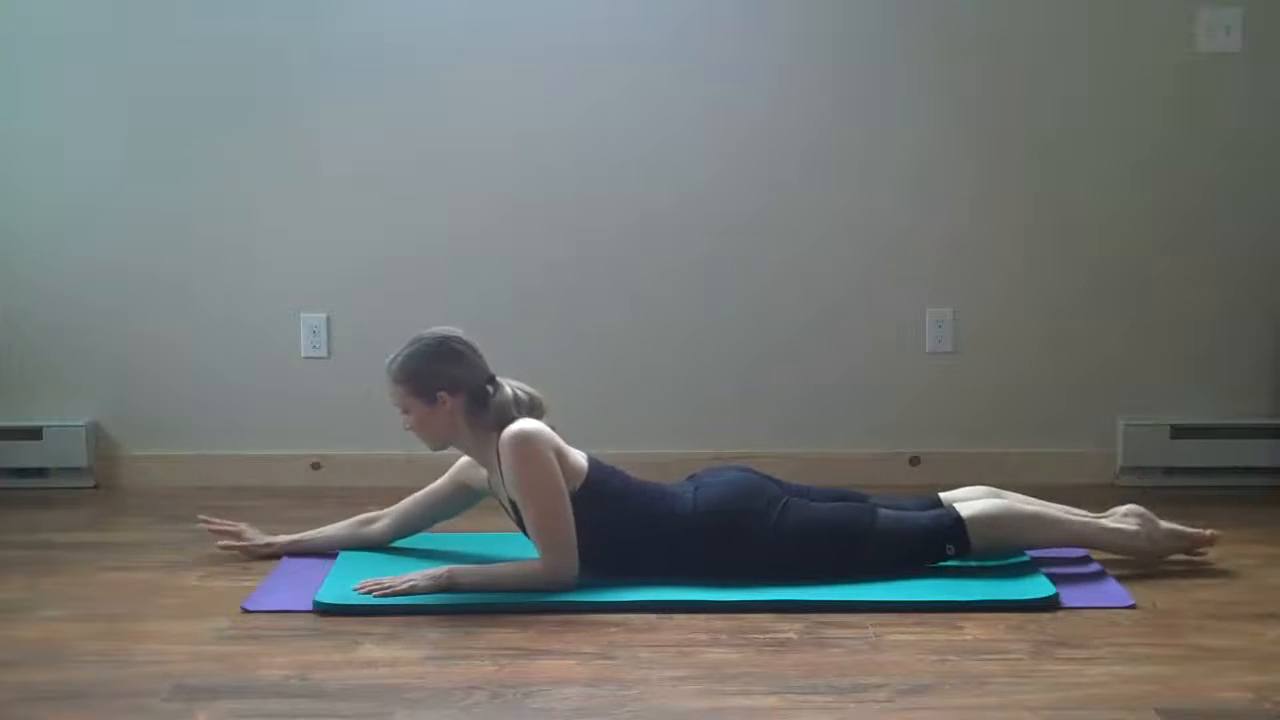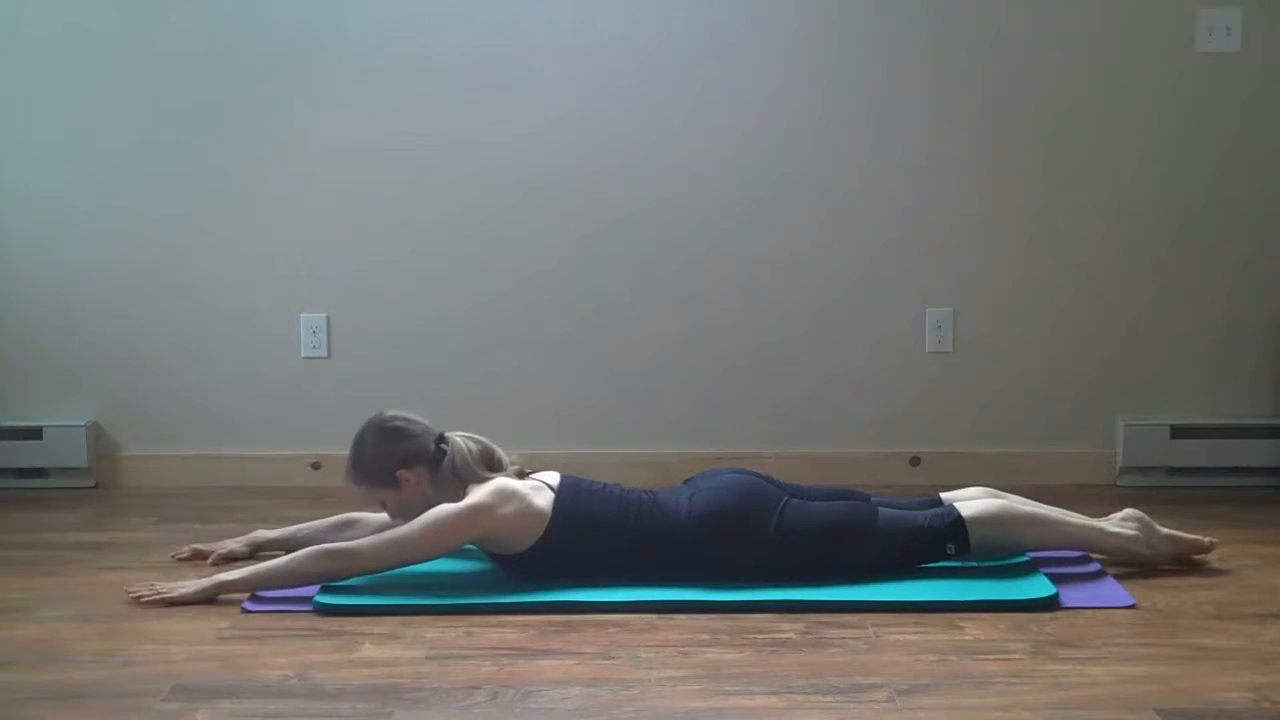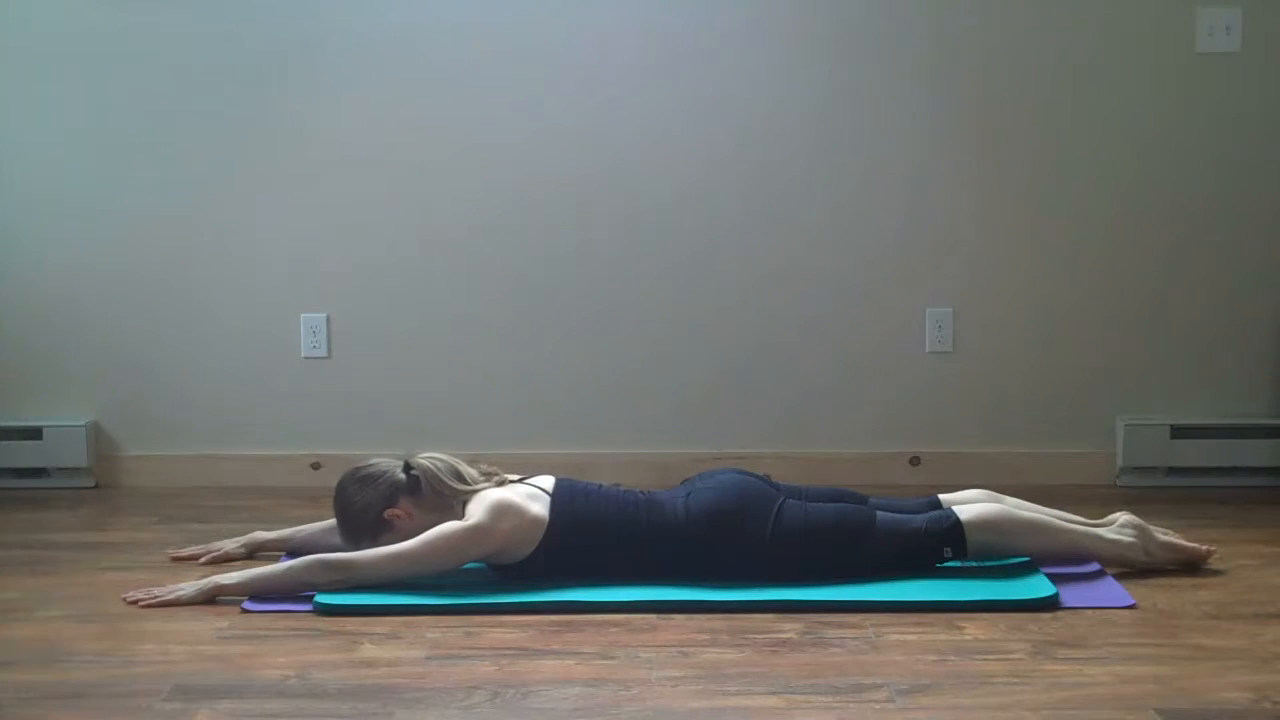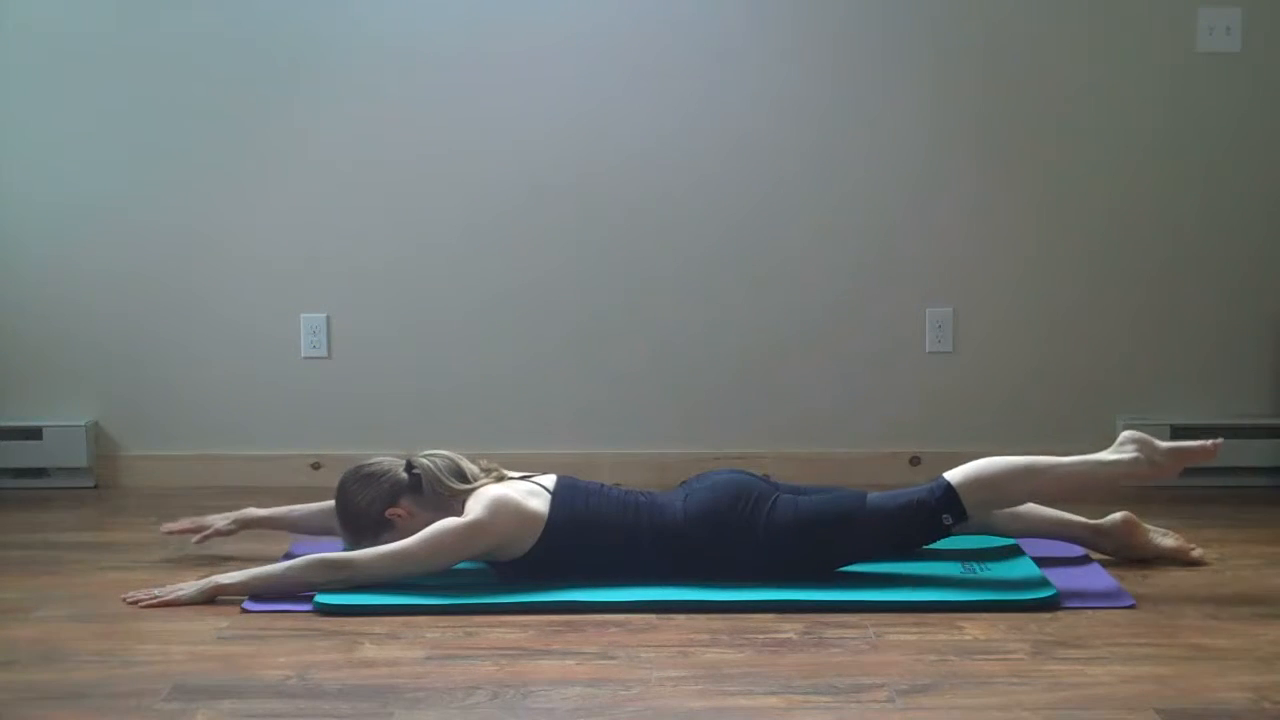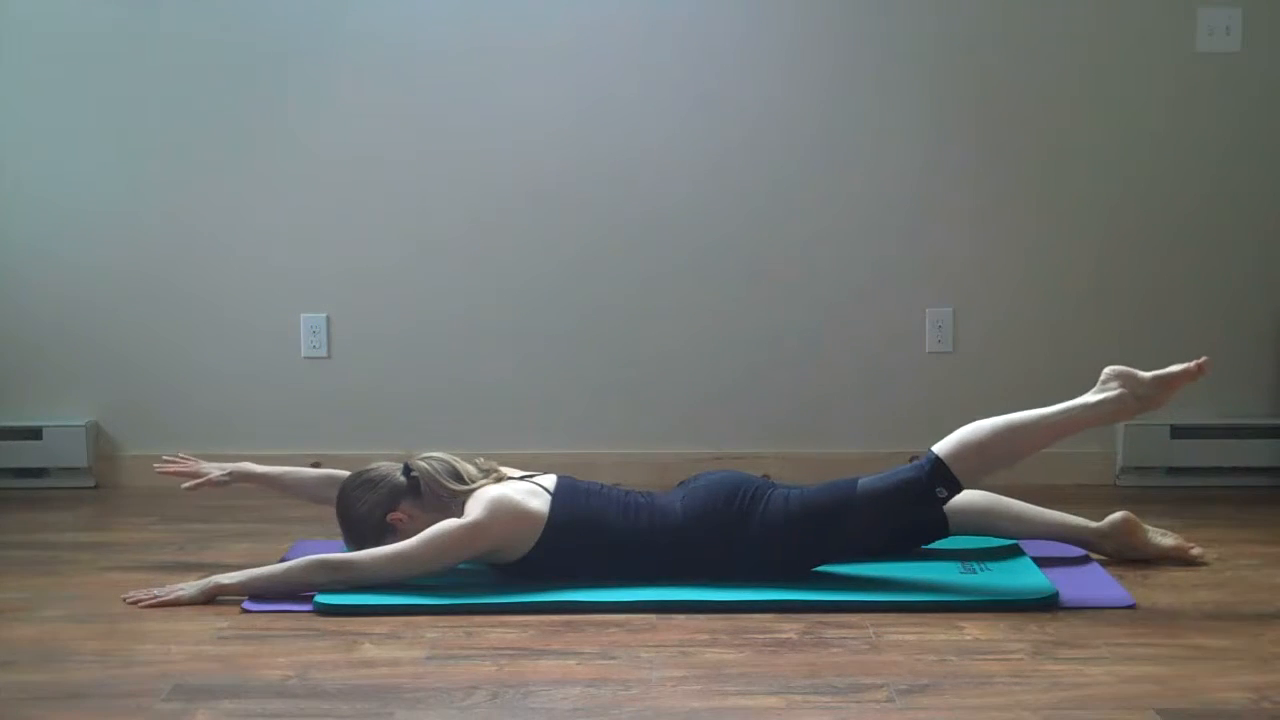
dt=1s
person 1, frame 1
left shoulder: (520, 443)
right shoulder: (486, 458)
left elbow: (561, 568)
right elbow: (388, 522)
left wrist: (440, 579)
right wrist: (282, 542)
left hip: (734, 536)
right hip: (721, 506)
left knee: (933, 533)
right knee: (925, 509)
left ankle: (1126, 531)
right ankle: (1113, 521)
person 1, frame 2
left shoulder: (480, 513)
right shoulder: (482, 479)
left elbow: (347, 558)
right elbow: (361, 524)
left wrist: (218, 584)
right wrist: (255, 539)
left hip: (731, 540)
right hip: (723, 508)
left knee: (934, 534)
right knee: (924, 514)
left ankle: (1122, 534)
right ankle: (1115, 525)
person 1, frame 3
left shoulder: (481, 526)
right shoulder: (482, 486)
left elbow: (349, 566)
right elbow: (352, 527)
left wrist: (217, 587)
right wrist: (253, 538)
left hip: (732, 537)
right hip: (721, 504)
left knee: (934, 535)
right knee: (926, 512)
left ankle: (1119, 541)
right ankle: (1106, 526)
person 1, frame 4
left shoulder: (479, 525)
right shoulder: (485, 486)
left elbow: (351, 564)
right elbow: (357, 515)
left wrist: (218, 587)
right wrist: (245, 517)
left hip: (731, 541)
right hip: (722, 509)
left knee: (930, 508)
right knee: (921, 511)
left ankle: (1118, 464)
right ankle: (1105, 526)
person 1, frame 5
left shoulder: (479, 525)
right shoulder: (480, 482)
left elbow: (348, 566)
right elbow: (346, 483)
left wrist: (218, 585)
right wrist: (239, 471)
left hip: (731, 539)
right hip: (718, 511)
left knee: (919, 493)
right knee: (919, 509)
left ankle: (1105, 402)
right ankle: (1104, 531)
